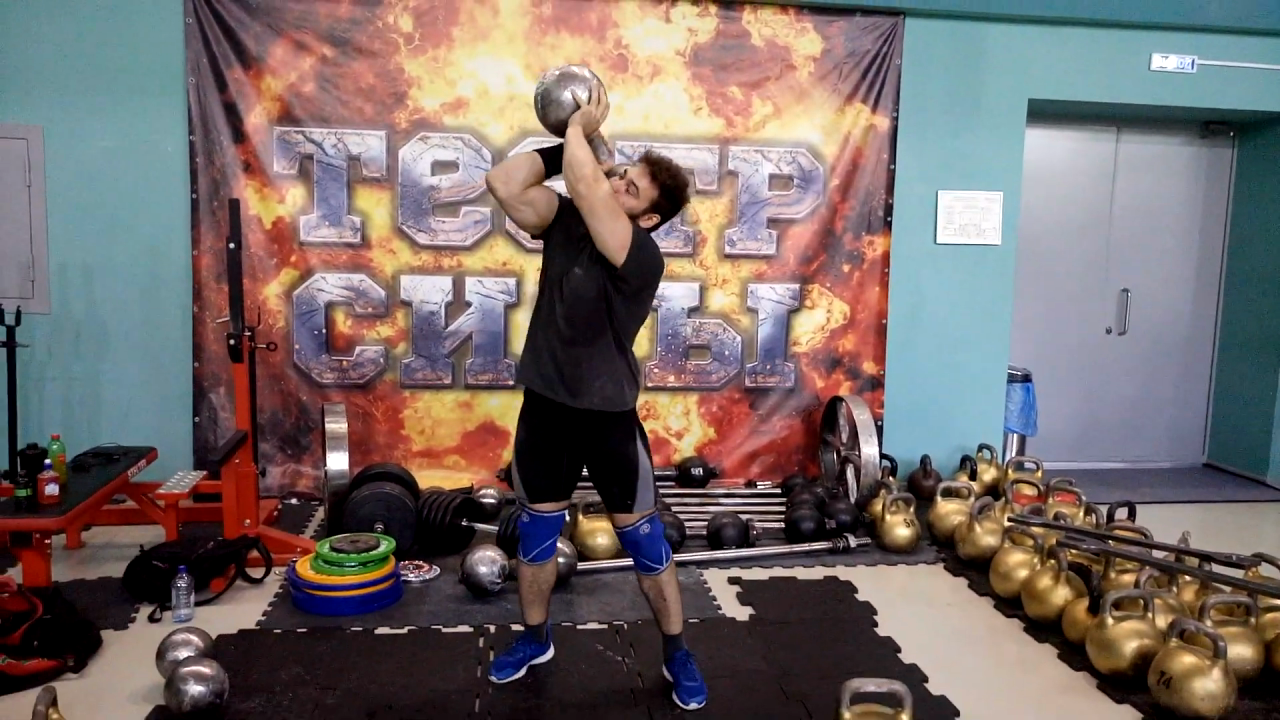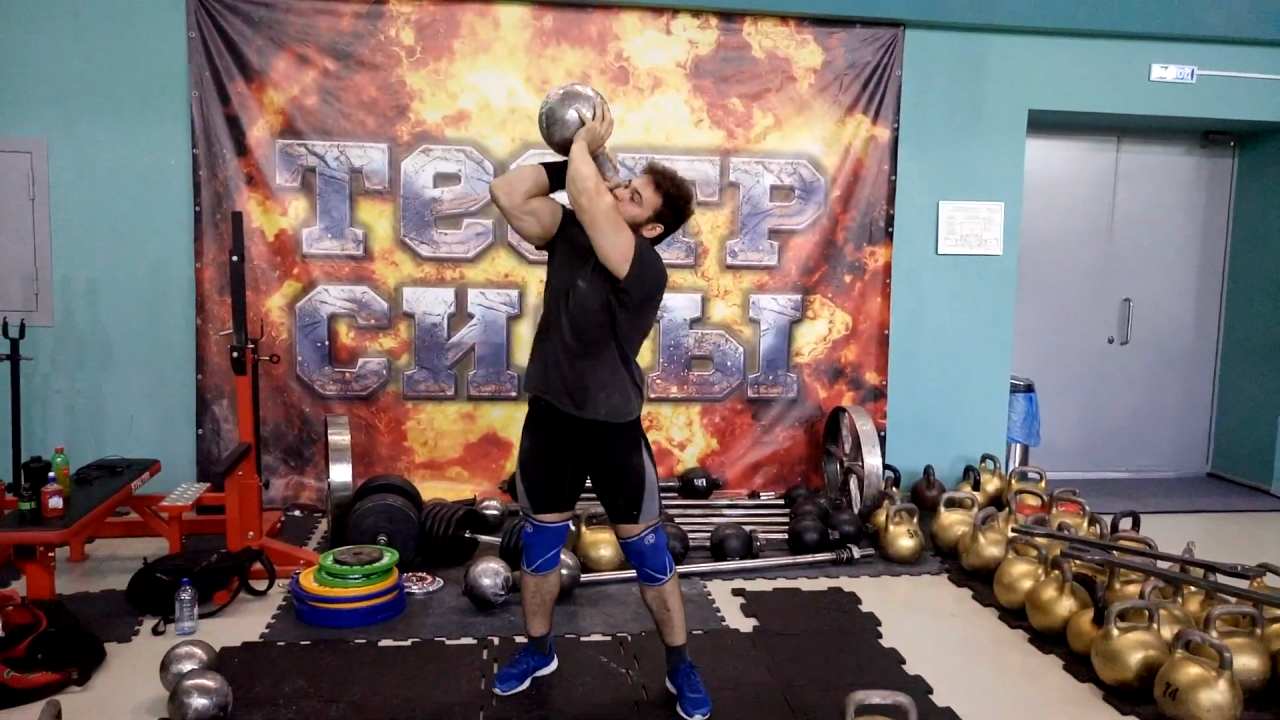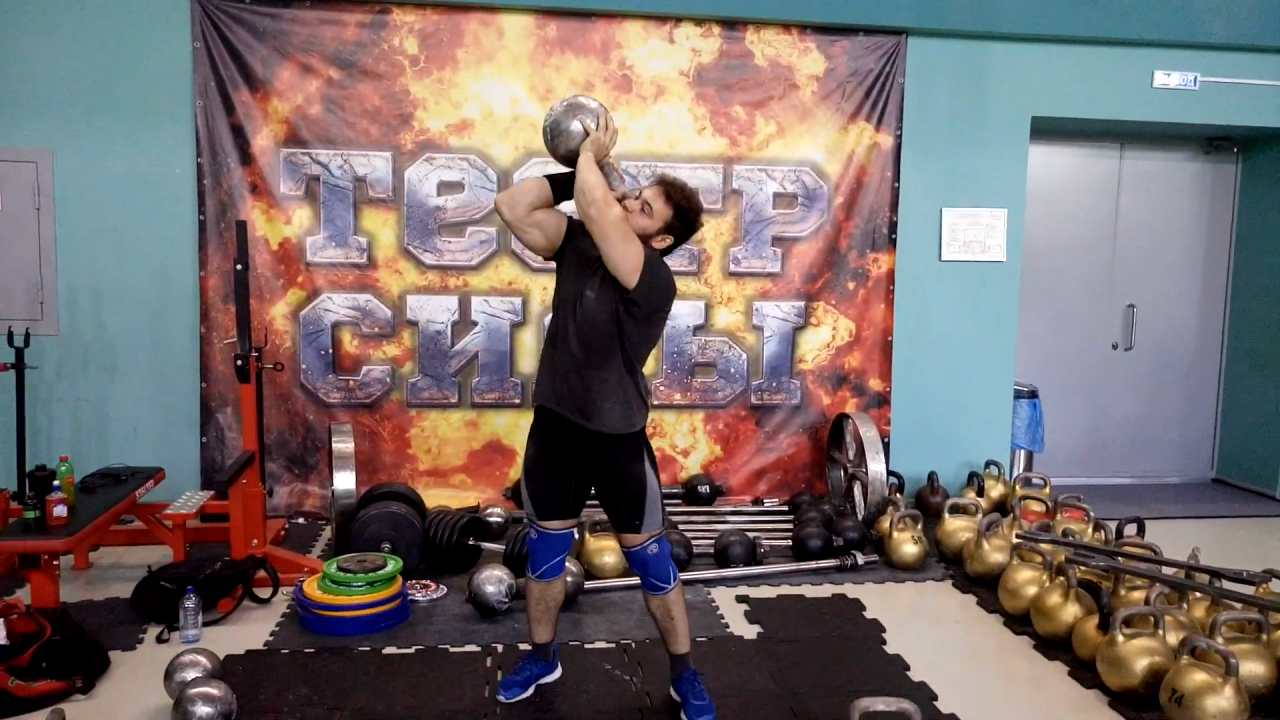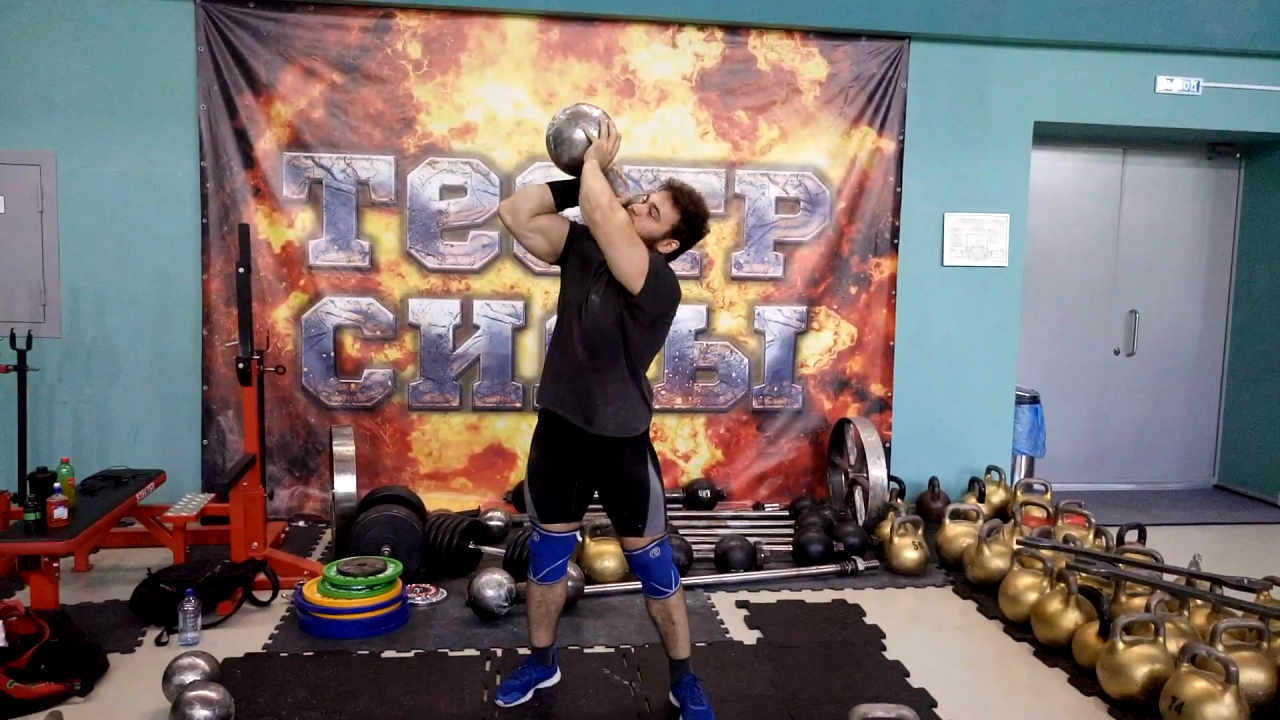
dt=0.1s
person 1, frame 1
left shoulder: (641, 256)
right shoulder: (565, 222)
left elbow: (584, 187)
right elbow: (502, 181)
left wrist: (581, 129)
right wrist: (570, 142)
left hip: (608, 415)
right hip: (545, 406)
left knee: (641, 537)
right knee: (537, 531)
left ankle: (677, 653)
right ankle: (534, 637)
person 1, frame 2
left shoulder: (645, 268)
right shoulder: (569, 234)
left elbow: (587, 199)
right elbow: (506, 192)
left wrist: (585, 145)
right wrist: (576, 157)
left hip: (612, 426)
right hip: (549, 416)
left knee: (645, 548)
right knee: (541, 542)
left ankle: (680, 665)
right ankle: (538, 649)
person 1, frame 3
left shoulder: (654, 279)
right shoulder: (577, 244)
left elbow: (599, 212)
right elbow: (511, 205)
left wrist: (591, 154)
right wrist: (577, 174)
left hip: (616, 435)
right hip: (555, 424)
left knee: (648, 555)
right knee: (546, 548)
right ankle: (541, 657)
person 1, frame 4
left shoulder: (659, 284)
right shoulder: (582, 249)
left elbow: (603, 218)
right elbow: (514, 211)
left wrist: (594, 160)
right wrist: (582, 182)
left hip: (620, 439)
right hip: (559, 428)
left knee: (649, 560)
right knee: (548, 552)
right ankle: (541, 661)
